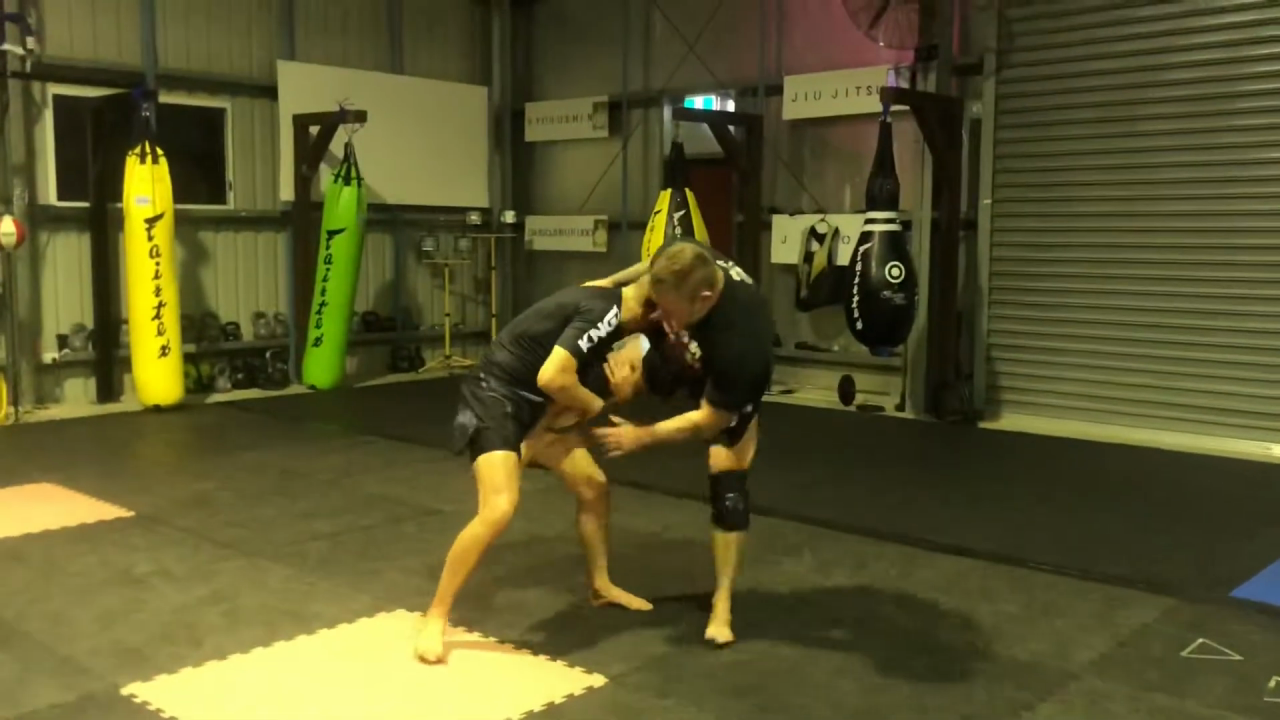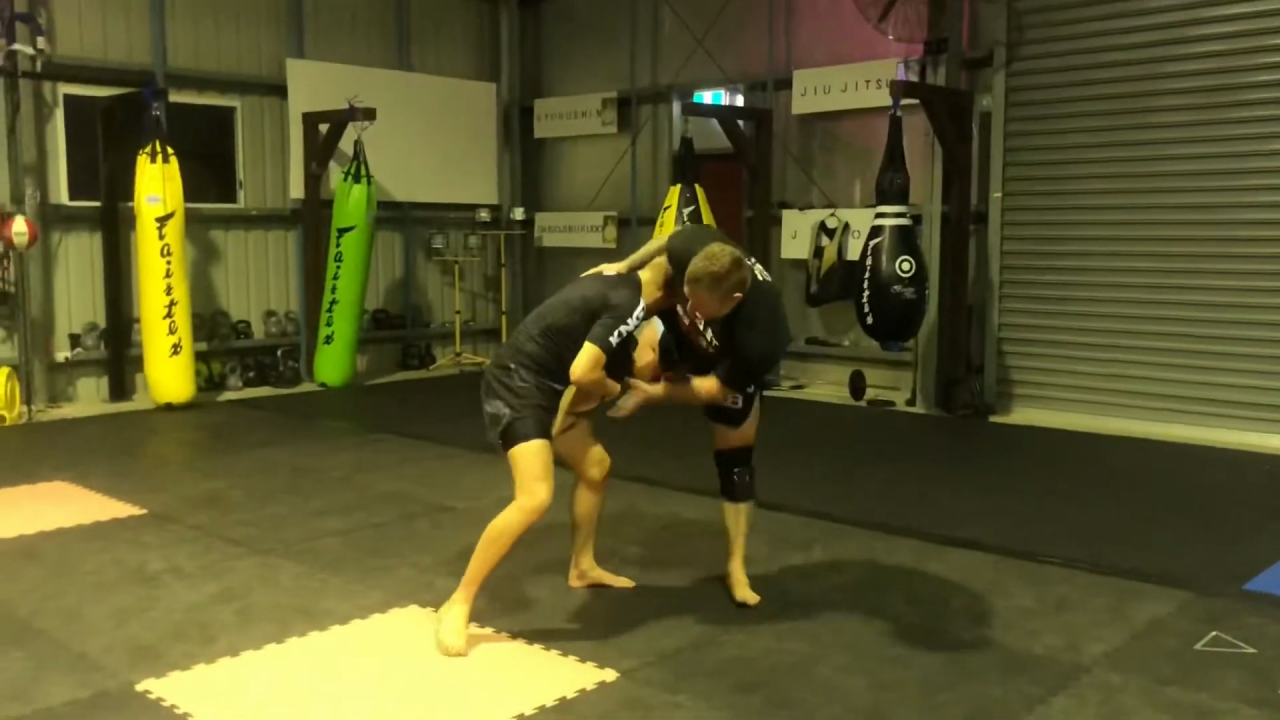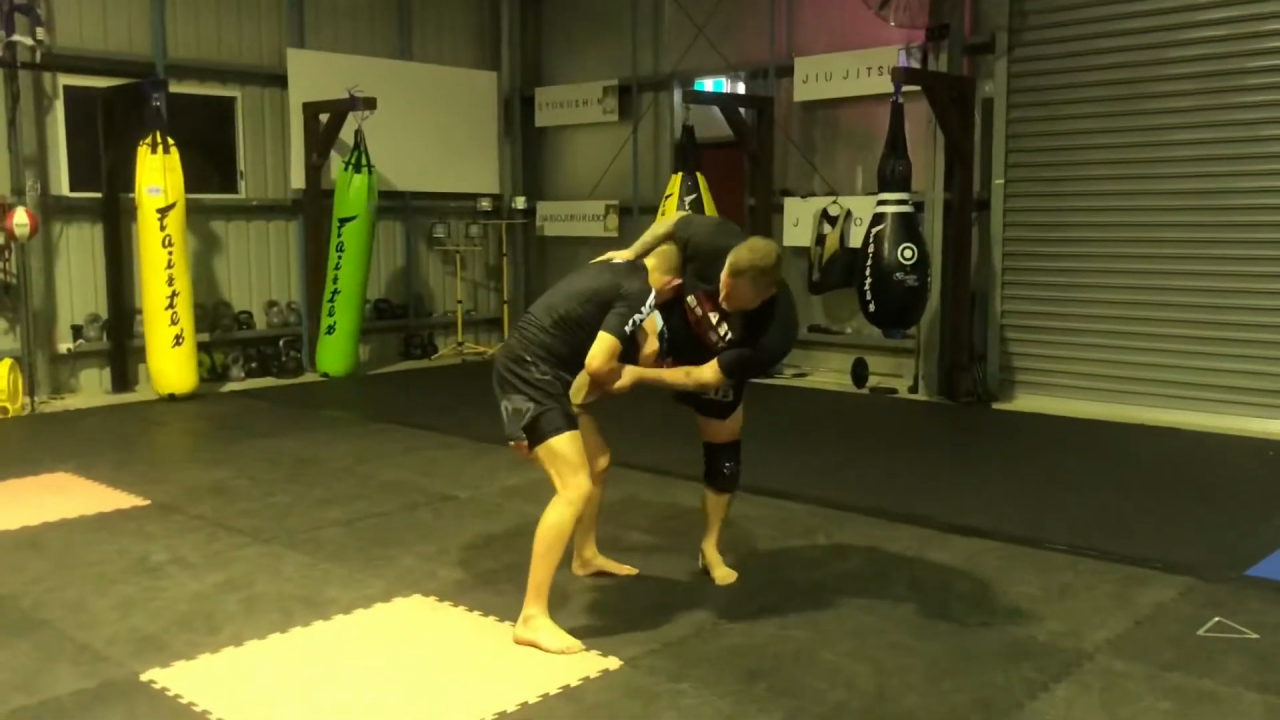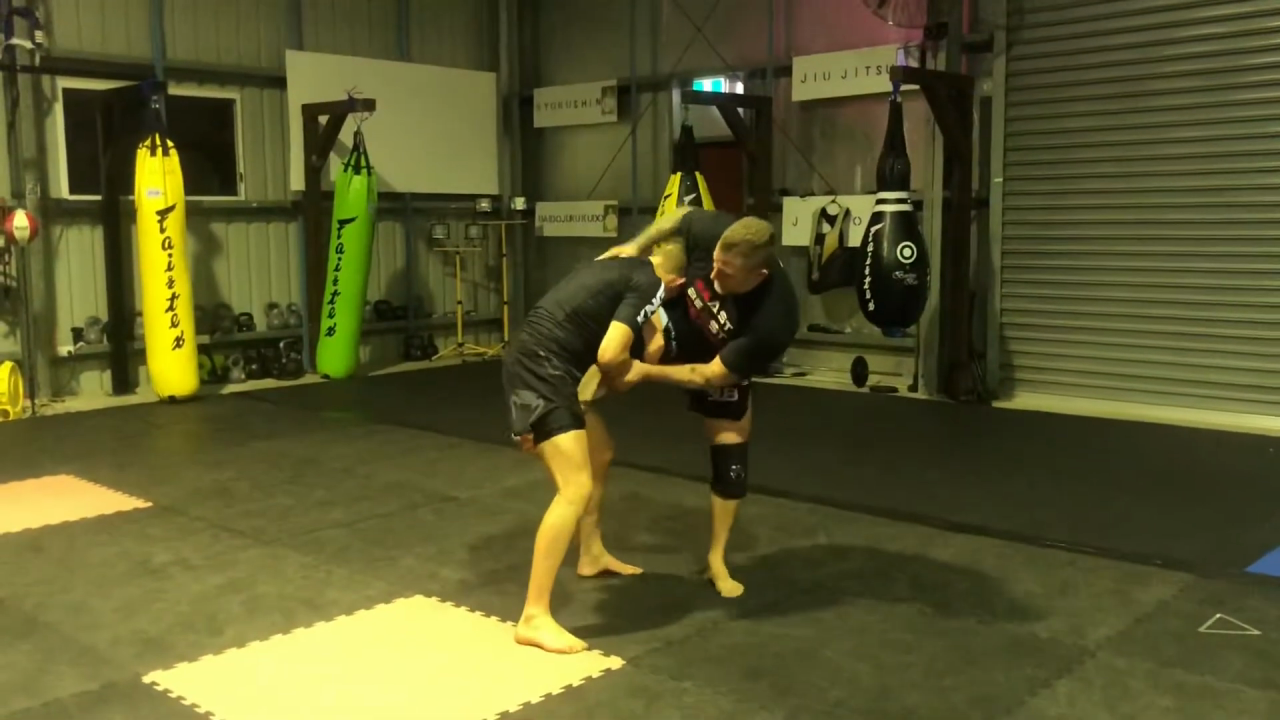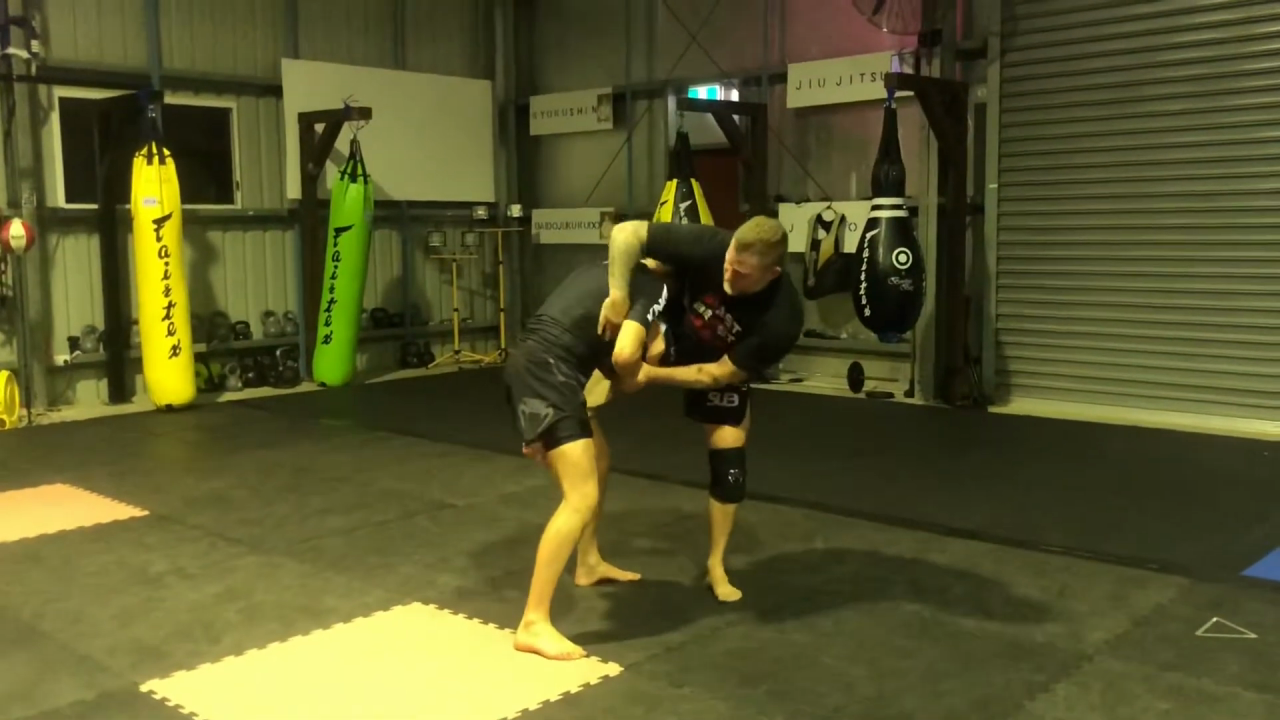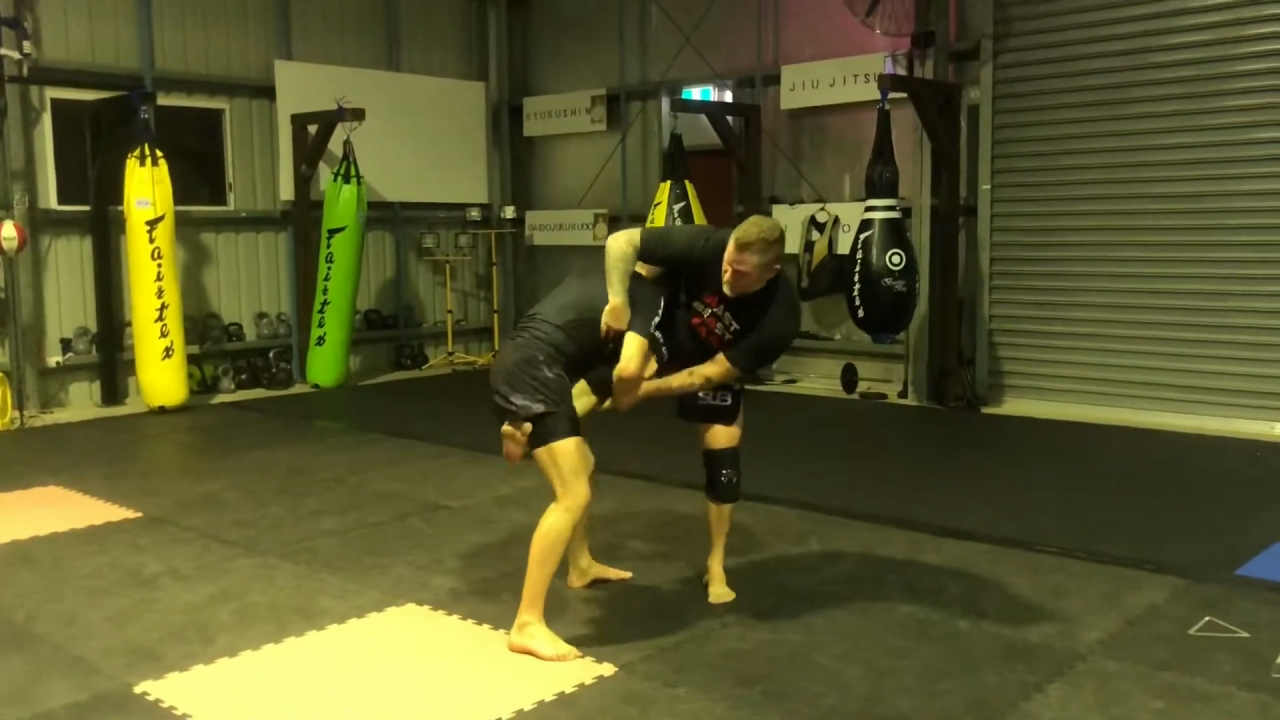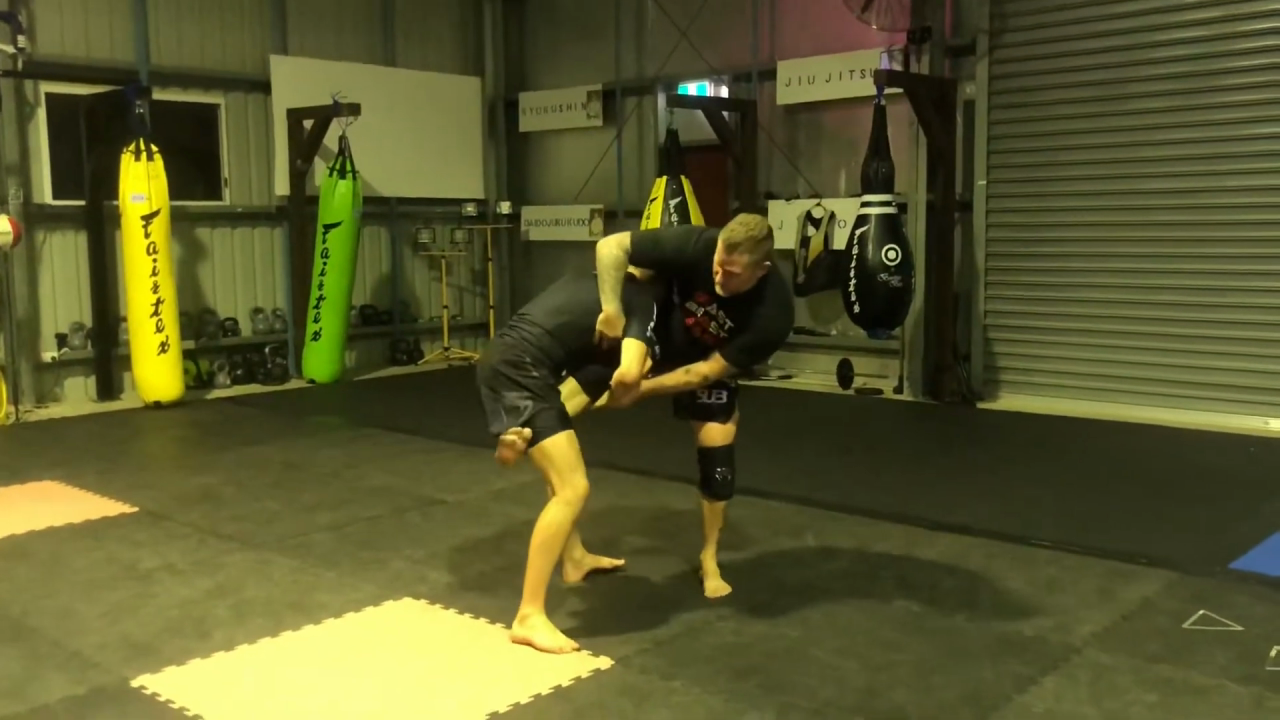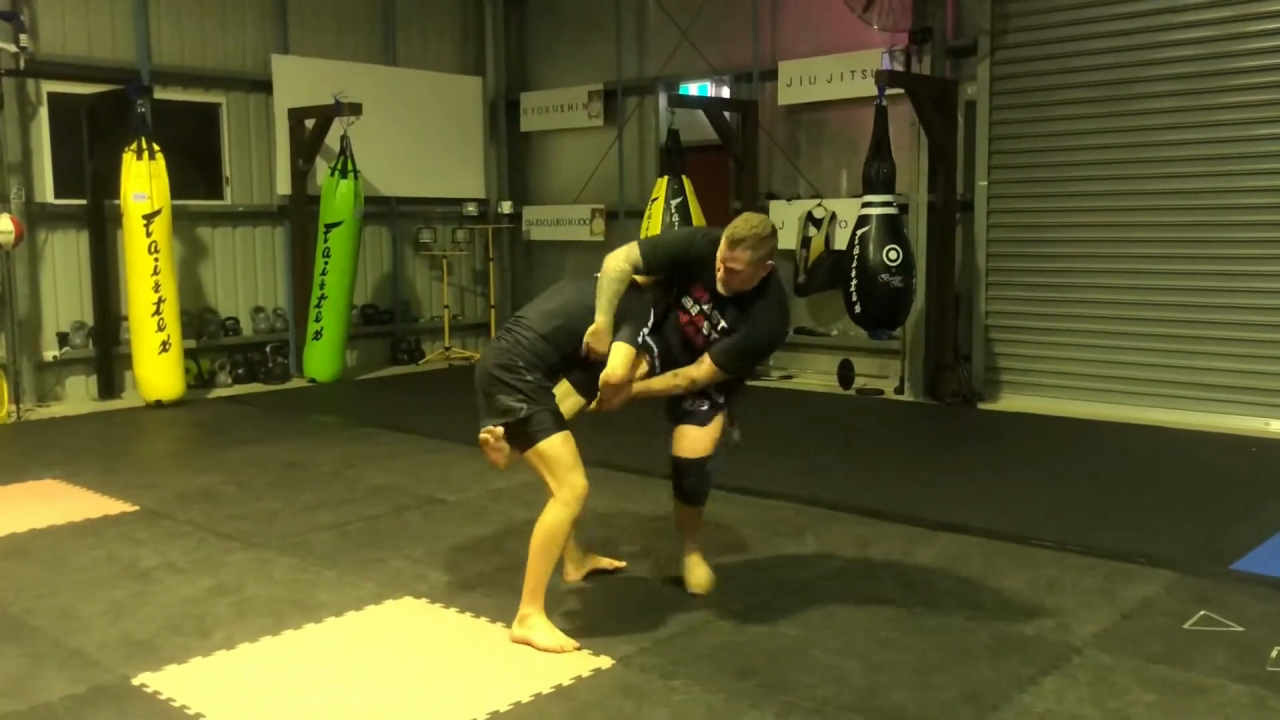
dt=0.4s
person 1, frame 1
left shoulder: (600, 298)
right shoulder: (604, 312)
right elbow: (552, 377)
right wrist: (594, 406)
left hip: (530, 400)
right hip: (494, 394)
left knee: (591, 486)
right knee: (497, 509)
left ankle: (600, 585)
right ankle: (436, 618)
person 1, frame 2
left shoulder: (614, 283)
right shoulder: (630, 306)
right elbow: (581, 374)
right wrist: (611, 389)
left hip: (542, 383)
right hip: (519, 385)
left knee: (594, 467)
right knee: (535, 498)
left ankle: (583, 567)
right ankle: (458, 605)
person 1, frame 3
left shoulder: (617, 268)
right shoulder: (640, 292)
right elbow: (598, 364)
right wrist: (618, 380)
left hip: (530, 367)
right hip: (530, 373)
left knee: (596, 461)
right knee: (575, 489)
left ankle: (586, 556)
right ankle: (532, 618)
person 1, frame 4
left shoulder: (624, 265)
right shoulder: (650, 284)
right elbow: (610, 354)
right wrist: (622, 378)
left hip: (537, 359)
right hip: (541, 366)
left knee: (598, 454)
right knee: (576, 489)
left ankle: (591, 556)
right ankle: (533, 618)
person 1, frame 5
left shoulder: (612, 269)
right shoulder: (654, 286)
right elbow: (624, 354)
right wrist: (629, 381)
left hip: (530, 363)
right hip: (547, 371)
left knee: (595, 463)
right knee: (582, 497)
left ankle: (589, 564)
right ankle: (533, 624)
person 1, frame 6
left shoulder: (600, 279)
right shoulder: (649, 296)
right elbow: (627, 370)
left hip: (513, 362)
right hip: (534, 370)
left knee: (580, 466)
right knee: (573, 494)
left ankle: (580, 564)
right ankle: (528, 625)
person 1, frame 7
left shoulder: (591, 279)
right shoulder: (643, 300)
right elbow: (629, 372)
left hip: (500, 358)
right hip: (521, 371)
left knee: (563, 467)
right knee: (572, 488)
left ankle: (574, 558)
right ankle: (529, 617)
person 1, frame 8
left shoulder: (600, 286)
right shoulder: (643, 305)
right elbow: (614, 375)
left hip: (501, 363)
right hip: (514, 374)
left knee: (566, 463)
right knee: (571, 487)
left ankle: (576, 558)
right ankle: (528, 617)
person 2, frame 1
left shoulder: (742, 341)
right shoulder: (680, 264)
left elbow: (711, 418)
left wrist: (643, 437)
right wrist: (614, 282)
left hip: (727, 393)
right hip: (674, 356)
left knee: (729, 484)
left ankle: (721, 600)
person 2, frame 2
left shoulder: (761, 339)
right shoulder: (696, 247)
left elbow: (716, 389)
right elbow: (668, 241)
left wrist: (652, 393)
right wrist: (625, 266)
left hip: (729, 369)
right hip: (679, 334)
left knee: (736, 460)
left ankle: (735, 566)
person 2, frame 3
left shoulder: (776, 331)
right shoulder: (712, 240)
left elbow: (705, 378)
right elbow: (669, 224)
left wrist: (639, 375)
right wrist: (631, 254)
left hip: (716, 365)
right hip: (669, 321)
left knee: (724, 455)
left ankle: (710, 549)
person 2, frame 4
left shoulder: (775, 319)
right shoulder: (715, 233)
left elbow: (712, 375)
right elbow: (680, 217)
left wrist: (647, 372)
right wrist: (635, 247)
left hip: (726, 364)
right hip: (677, 320)
left knee: (730, 457)
left ankle: (717, 560)
person 2, frame 5
left shoulder: (782, 320)
right shoulder: (708, 245)
left elbow: (719, 374)
right elbow: (626, 233)
left wrist: (651, 374)
right wrist: (618, 294)
left hip: (719, 369)
right hip: (667, 331)
left knee: (729, 466)
left ankle: (716, 566)
person 2, frame 6
left shoulder: (780, 317)
right shoulder: (703, 245)
left elbow: (714, 374)
right elbow: (621, 242)
left wrist: (645, 389)
right wrist: (619, 301)
left hip: (713, 370)
right hip: (661, 335)
left knee: (723, 464)
left ankle: (715, 565)
person 2, frame 7
left shoulder: (773, 314)
right shoulder: (695, 245)
left elbow: (708, 372)
right elbow: (610, 247)
left wrist: (642, 389)
right wrist: (613, 309)
left hip: (709, 367)
right hip: (653, 333)
left knee: (718, 461)
left ankle: (709, 559)
person 2, frame 8
left shoulder: (767, 319)
right shoulder: (701, 244)
left elbow: (696, 379)
right elbow: (622, 260)
left wrist: (628, 392)
right wrist: (603, 322)
left hip: (705, 385)
right hip: (661, 347)
left knee: (691, 463)
left ankle: (691, 550)
